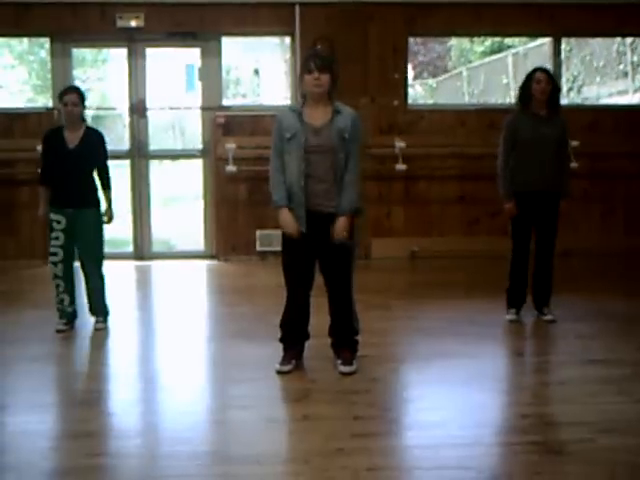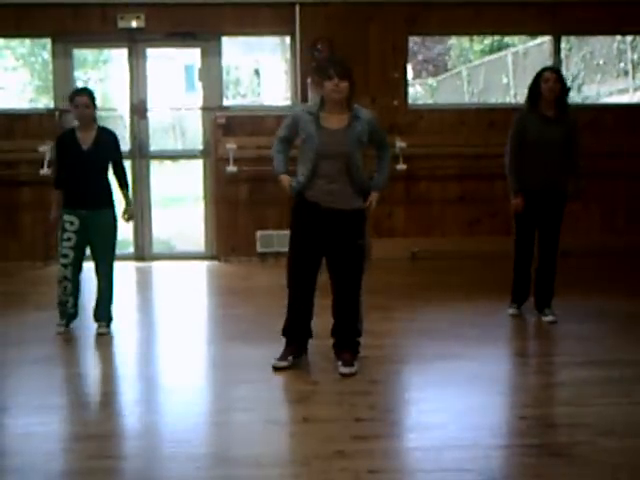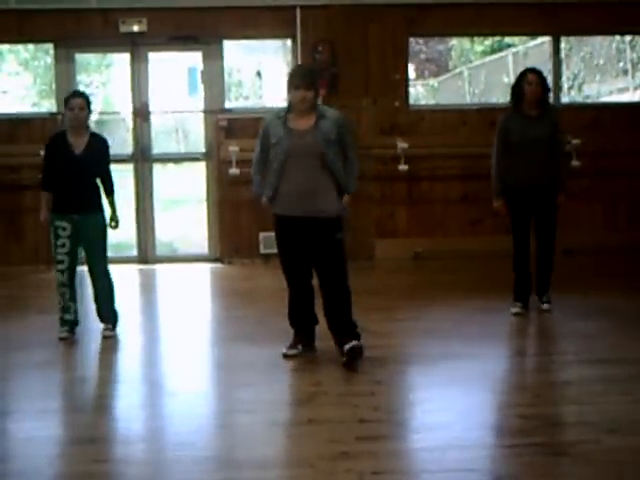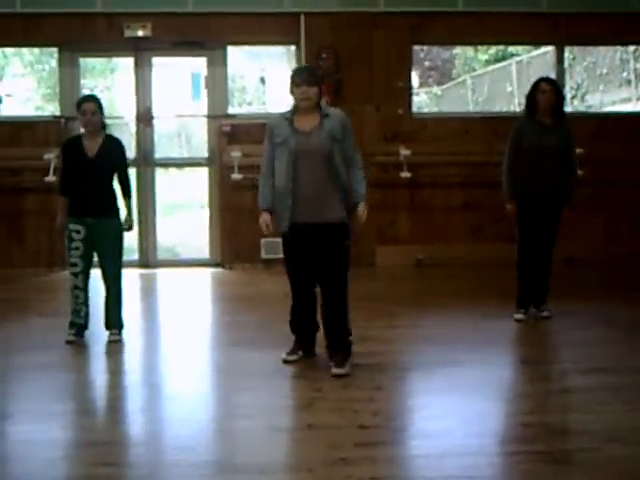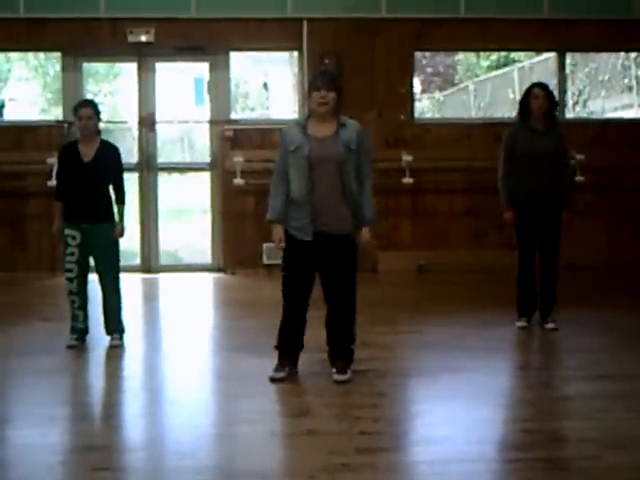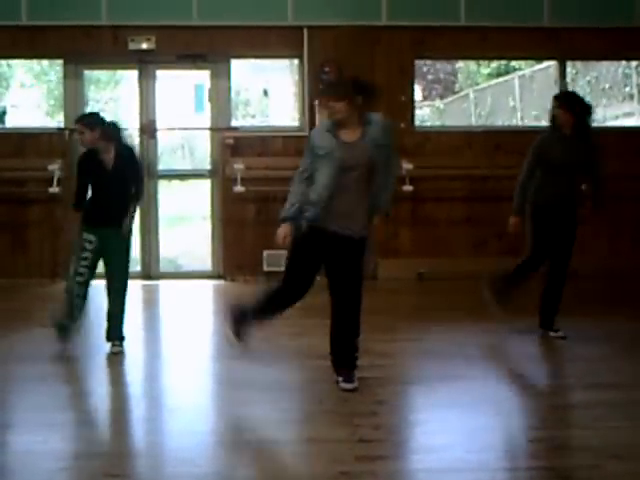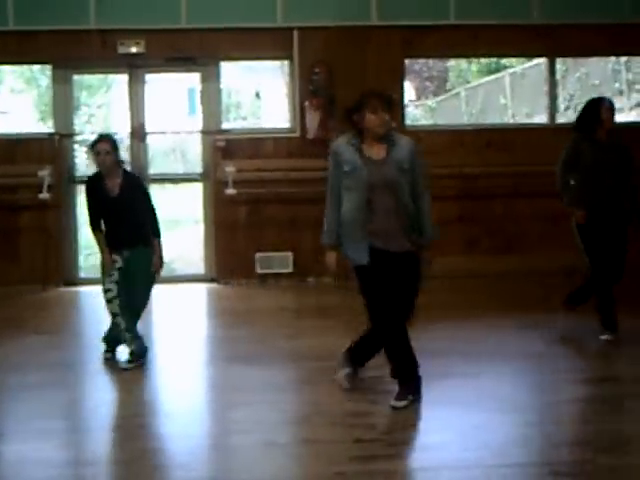
dt=0.7s
person 1, frame 1
left shoulder: (348, 119)
right shoulder: (286, 119)
left elbow: (352, 169)
right elbow: (277, 166)
left wrist: (345, 213)
right wrist: (282, 208)
left hip: (334, 214)
right hip: (299, 214)
left knee: (339, 285)
right knee: (296, 285)
left ankle: (345, 348)
right ankle: (292, 348)
person 1, frame 2
left shoulder: (365, 120)
right shoulder: (302, 117)
left elbow: (384, 150)
right elbow: (281, 140)
left wrist: (377, 186)
right wrist: (281, 172)
left hip: (349, 211)
right hip: (308, 207)
left knee: (347, 282)
right knee: (300, 277)
left ankle: (347, 348)
right ankle: (293, 343)
person 1, frame 3
left shoulder: (334, 120)
right shoulder: (273, 124)
left elbow: (349, 156)
right elbow: (261, 160)
left wrist: (348, 190)
right wrist: (262, 192)
left hip: (326, 212)
right hip: (287, 213)
left knee: (334, 276)
right knee: (297, 278)
left ankle: (347, 337)
right ankle: (303, 335)
person 1, frame 4
left shoulder: (337, 120)
right shoulder: (277, 126)
left elbow: (353, 164)
right elbow: (268, 170)
left wrist: (360, 199)
right wrist: (265, 208)
left hip: (332, 218)
right hip: (294, 219)
left knee: (334, 285)
right knee: (300, 284)
left ankle: (339, 349)
right ankle: (303, 340)
person 1, frame 5
left shoulder: (353, 132)
right shoulder: (291, 134)
left elbow: (364, 179)
right elbow: (280, 180)
left wrist: (366, 222)
right wrist: (275, 219)
left hip: (340, 229)
right hip: (300, 228)
left knee: (341, 296)
right knee: (294, 296)
left ankle: (341, 357)
right ankle: (287, 358)
person 1, frame 6
left shoulder: (379, 128)
right shoulder: (320, 135)
left elbow: (389, 171)
right elbow: (303, 178)
left wrist: (379, 209)
right wrist: (288, 219)
left hip: (354, 230)
right hip: (315, 223)
left knee: (348, 302)
right knee: (293, 286)
left ankle: (345, 365)
right ankle: (244, 316)
person 1, frame 7
left shoulder: (406, 148)
right shoulder: (342, 151)
left elbow: (420, 196)
right elbow: (334, 200)
left wrist: (425, 239)
right wrist: (331, 244)
left hip: (404, 245)
right hip: (366, 247)
left knee: (397, 316)
right knee: (387, 318)
left ankle: (355, 357)
right ankle: (408, 381)
person 2, frame 1
left shoulder: (558, 121)
right shoulder: (516, 120)
left elbow: (564, 159)
right elbow: (504, 159)
left wrist: (563, 192)
right wrist: (507, 196)
left hip: (549, 195)
right hip: (522, 194)
left knee: (546, 250)
right knee: (520, 250)
left ankle: (543, 304)
right ankle: (514, 304)
person 2, frame 2
left shoulder: (566, 121)
right shoulder: (524, 118)
left elbow: (572, 158)
right elbow: (512, 157)
left wrist: (569, 187)
right wrist: (515, 192)
left hip: (555, 194)
right hip: (527, 192)
left knee: (549, 249)
right knee: (523, 247)
left ankle: (544, 303)
right ankle: (517, 299)
person 2, frame 3
left shoulder: (551, 117)
right shoulder: (509, 119)
left elbow: (560, 154)
right elbow: (499, 157)
left wrist: (560, 187)
right wrist: (498, 192)
left hip: (545, 189)
right hip: (517, 190)
left knee: (546, 242)
right knee: (520, 244)
left ankle: (543, 291)
right ankle: (520, 297)
person 2, frame 4
left shoulder: (563, 128)
right shoulder: (523, 126)
left elbow: (570, 164)
right elbow: (510, 163)
left wrist: (568, 196)
right wrist: (510, 197)
left hip: (552, 197)
right hip: (527, 196)
left knee: (545, 249)
right knee: (527, 249)
left ankle: (540, 300)
right ankle: (523, 303)
person 2, frame 5
left shoulder: (556, 134)
right shoulder: (515, 133)
left elbow: (565, 170)
right elbow: (505, 171)
left wrist: (564, 203)
right wrist: (507, 205)
left hip: (550, 204)
right hip: (523, 204)
left knee: (549, 258)
right knee: (526, 258)
left ankle: (547, 312)
right ankle: (525, 311)
person 2, frame 6
left shoulder: (586, 141)
right shoulder: (548, 139)
left elbow: (592, 174)
right elbow: (527, 174)
left wrist: (593, 195)
right wrist: (518, 211)
left hip: (568, 209)
right hip: (543, 206)
left knee: (561, 266)
right knee: (536, 258)
left ankle: (548, 321)
right ankle: (501, 288)
person 2, frame 7
left shoulder: (618, 147)
right shoulder: (580, 143)
left elbow: (627, 180)
right elbow: (563, 175)
left wrist: (629, 210)
right wrist: (575, 205)
left hip: (615, 213)
right hip: (589, 214)
left knee: (616, 267)
right knee: (602, 267)
left ankle: (574, 300)
right ankle: (608, 323)
person 3, frame 1
left shoulder: (95, 137)
right shoulder: (51, 137)
left elbow: (103, 172)
right elbow: (46, 173)
left wrist: (109, 205)
right wrist: (43, 204)
left hip: (88, 207)
right hip: (59, 208)
left knee: (91, 262)
right knee: (60, 263)
left ankle: (100, 313)
right ankle: (66, 315)
person 3, frame 2
left shoulder: (108, 137)
right shoulder: (64, 139)
left elbow: (119, 171)
right elbow: (60, 175)
left wrist: (128, 203)
right wrist: (56, 207)
left hip: (102, 208)
right hip: (72, 209)
left knee: (104, 265)
right knee: (67, 264)
left ankle: (103, 318)
right ankle: (66, 315)
person 3, frame 3
left shoulder: (99, 142)
right shoulder: (55, 142)
left elbow: (105, 177)
right elbow: (47, 179)
left wrist: (114, 210)
right wrist: (44, 209)
left hip: (92, 213)
right hip: (62, 214)
left knee: (99, 267)
right knee: (64, 270)
left ankle: (109, 320)
right ankle: (67, 322)
person 3, frame 4
left shoulder: (114, 145)
right shoulder: (70, 146)
left elbow: (124, 180)
right elbow: (65, 183)
left wrist: (129, 213)
right wrist: (61, 213)
left hip: (107, 216)
right hip: (77, 218)
left knee: (111, 273)
right knee: (77, 273)
left ankle: (114, 326)
right ankle: (77, 325)
person 3, frame 5
left shoulder: (110, 151)
right shoulder: (67, 151)
left elbow: (118, 188)
right elbow: (61, 188)
left wrist: (120, 220)
right wrist: (58, 219)
left hip: (103, 223)
right hip: (74, 223)
left knee: (109, 278)
right knee: (74, 278)
left ankle: (115, 330)
right ankle: (78, 330)
person 3, frame 6
left shoulder: (126, 153)
right shoulder: (87, 161)
left elbow: (138, 187)
right elbow: (80, 195)
left wrist: (131, 213)
left hip: (119, 228)
right hip: (93, 228)
left knee: (117, 284)
right knee: (79, 279)
left ankle: (115, 336)
right ankle: (65, 325)
person 3, frame 7
left shoulder: (133, 182)
right shoulder: (94, 184)
left elbow: (150, 217)
right elbow: (95, 223)
left wrist: (157, 253)
right wrist: (105, 253)
left hip: (141, 249)
right hip: (115, 252)
left knee: (136, 303)
right knee: (115, 302)
left ankle: (112, 341)
right ankle: (137, 349)
